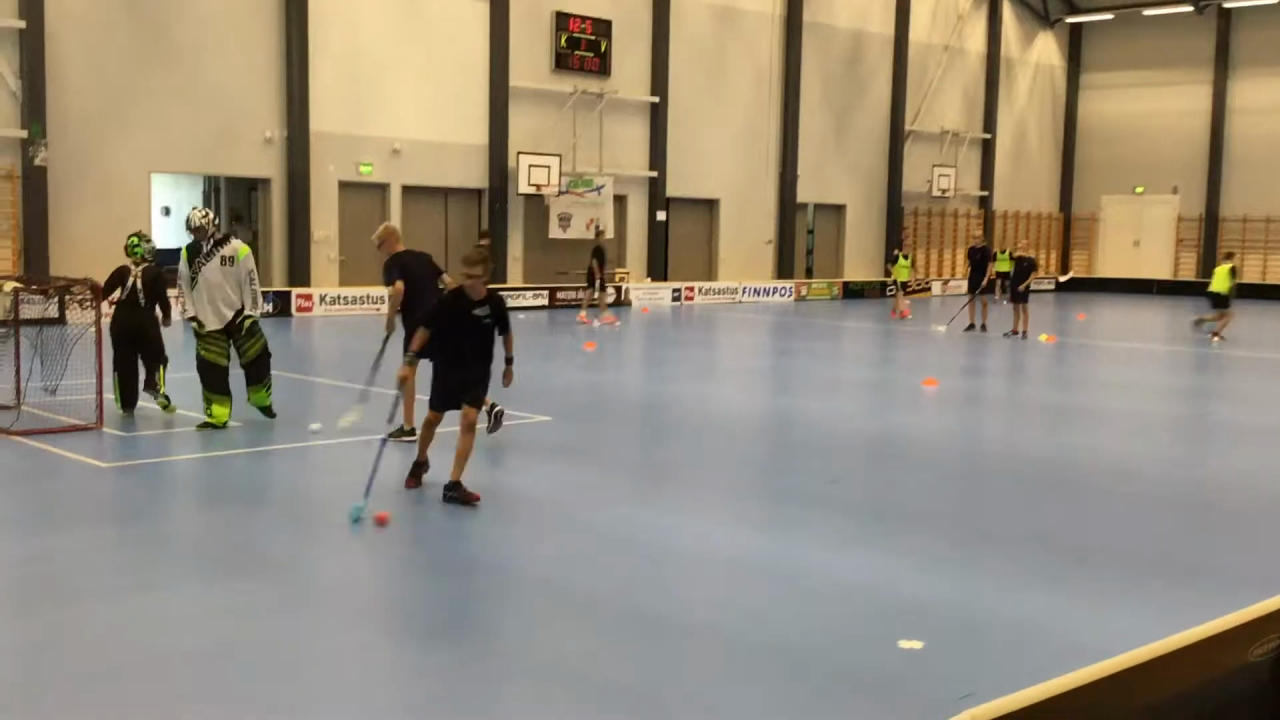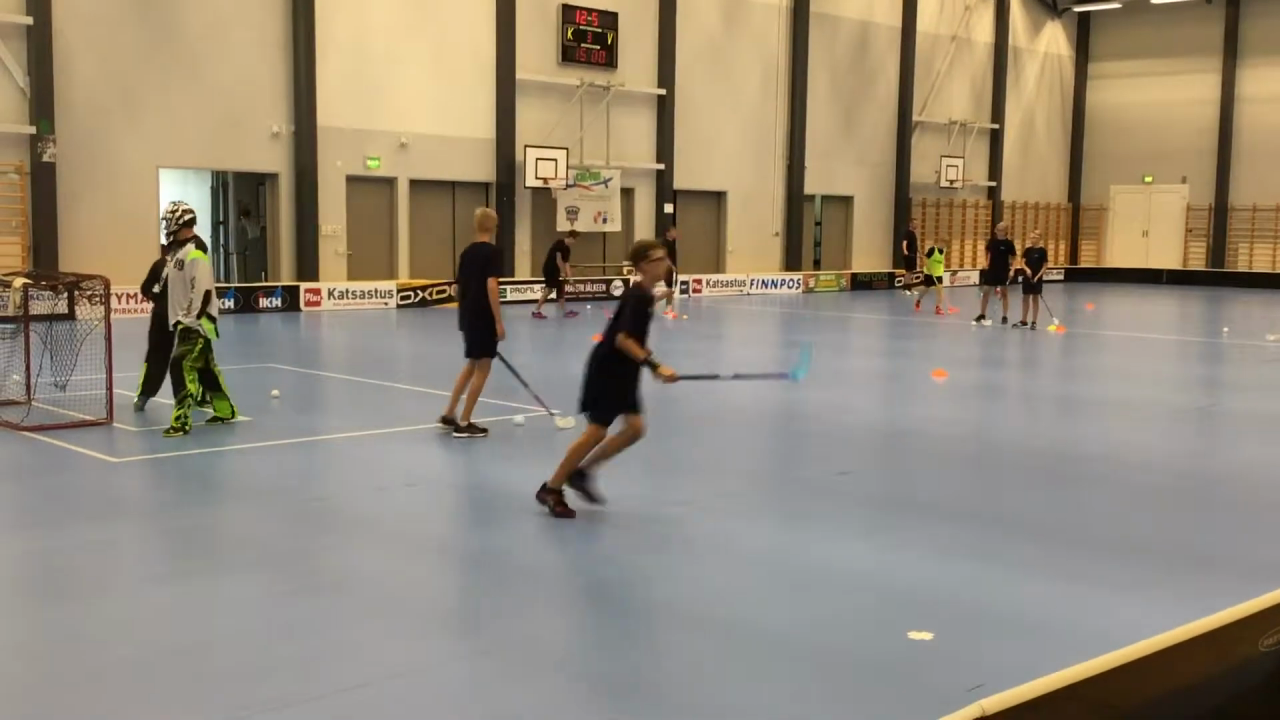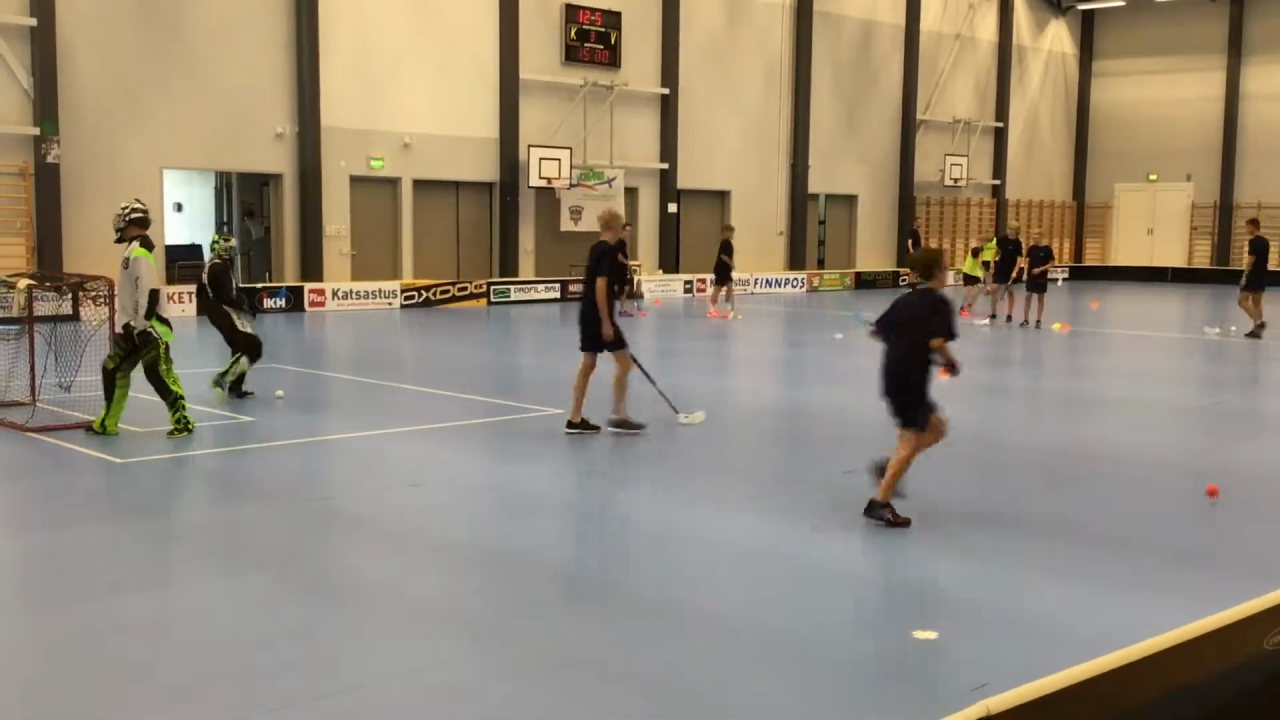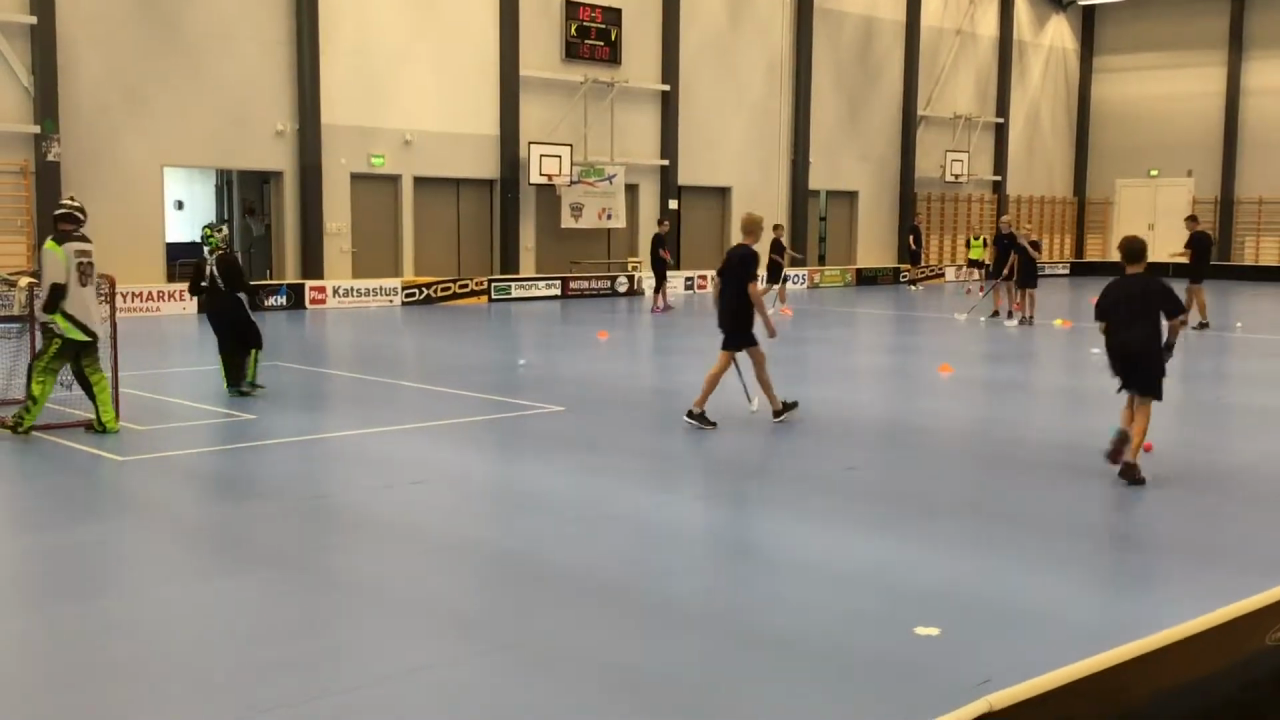
dt=0.7s
person 1, frame 1
left shoulder: (496, 302)
right shoulder: (450, 299)
left elbow: (506, 333)
right elbow: (425, 329)
left wrist: (509, 364)
right wrist: (408, 362)
left hip: (479, 370)
right hip: (448, 366)
left knee: (469, 420)
right knee: (433, 417)
left ankle: (454, 485)
right ankle: (421, 462)
person 1, frame 2
left shoulder: (645, 295)
right shoulder: (636, 298)
right elbow: (622, 339)
left wrist: (654, 364)
right wrist: (655, 365)
left hip: (624, 370)
right hip: (607, 369)
left knee: (636, 428)
right knee: (596, 432)
left ankle: (582, 472)
right ankle: (551, 489)
person 1, frame 3
left shoulder: (904, 300)
right shoulder: (939, 303)
left elbow: (877, 332)
right elbow: (937, 343)
right wrist: (952, 363)
left hip: (894, 372)
right hip: (910, 376)
left knee: (937, 426)
right knee: (909, 441)
left ankle: (888, 466)
right ankle: (879, 503)
person 1, frame 4
left shoulder: (1112, 288)
right shoulder: (1158, 286)
left elbow: (1101, 326)
right elbow: (1177, 320)
right wrist: (1168, 346)
left hip: (1119, 351)
right hip: (1147, 351)
left knee: (1134, 399)
right knee: (1143, 410)
left ankle: (1123, 435)
right ankle: (1130, 463)
person 2, frame 1
left shoulder: (238, 248)
right shoulder: (188, 253)
left elbow: (251, 282)
right elbow: (184, 286)
left wrist: (250, 313)
right wrist: (191, 315)
left hip: (239, 316)
right hip: (208, 321)
left knee: (256, 359)
right knee: (211, 368)
left ankle: (262, 400)
right ankle: (217, 416)
person 2, frame 2
left shoulder: (195, 252)
right shoulder: (178, 248)
left elbow: (203, 291)
left wrist: (189, 320)
right wrist: (178, 319)
left hip: (195, 322)
right hip: (183, 320)
left knee: (182, 367)
right knee: (203, 366)
left ankle: (181, 421)
right ankle: (225, 410)
person 2, frame 3
left shoulder: (140, 249)
right shoulder: (135, 248)
left elbow: (150, 290)
left wrist: (144, 325)
left hip: (146, 325)
right hip: (131, 324)
left knee: (159, 372)
right knee: (113, 369)
left ankle: (183, 421)
right ankle: (107, 423)
person 2, frame 4
left shoulder: (55, 244)
right shoulder: (87, 244)
left elbow: (55, 286)
left wrist: (45, 317)
left hip: (67, 320)
right hip: (89, 319)
left knee: (43, 368)
right knee: (90, 369)
left ankle: (24, 421)
right ankle: (106, 420)
person 3, frame 1
left shoulder: (392, 263)
right shoulder: (423, 257)
left elbow: (398, 289)
right elbow: (449, 282)
left wrist: (390, 318)
left hip: (418, 323)
left ankle: (408, 428)
right ankle: (490, 407)
person 3, frame 2
left shoulder: (466, 253)
right shoulder: (493, 252)
left elbow: (459, 288)
right elbow: (491, 286)
right wrist: (499, 322)
left hip: (468, 318)
right hip: (484, 319)
left knee: (472, 366)
right knee: (482, 369)
left ankle: (449, 414)
right ankle: (464, 423)
person 3, frame 3
left shoulder: (597, 248)
right shoulder: (608, 250)
right elbow: (600, 286)
right wrist: (607, 322)
left hip: (587, 315)
right hip: (598, 317)
left knee: (587, 365)
right knee: (623, 361)
left ankle: (576, 420)
right ankle: (618, 417)
person 3, frame 4
left shoulder: (732, 253)
right shoulder: (750, 255)
left elbow: (718, 284)
right elbow: (752, 290)
left wrist: (720, 312)
right wrist: (767, 321)
left hip: (729, 315)
right hip: (739, 318)
left knee: (759, 359)
right knee: (722, 364)
left ankle: (777, 407)
right ankle: (696, 411)
person 4, frame 1
left shoulder: (122, 271)
right shoulder: (155, 273)
left elbow: (103, 293)
right elbow: (162, 300)
right wrist: (167, 317)
left hip: (122, 321)
right hip: (146, 322)
left knee: (124, 364)
right knee: (156, 361)
left ankle: (127, 405)
right ankle: (158, 392)
person 4, frame 2
left shoulder: (160, 264)
left elbow: (145, 290)
left hip: (161, 313)
left knee: (156, 356)
left ankle: (142, 396)
right ankle: (200, 398)
person 4, frame 3
left shoulder: (213, 267)
right shoulder: (220, 268)
left elbow: (216, 293)
right elbow: (225, 297)
left wrist: (239, 300)
right wrist: (243, 305)
left hip: (219, 314)
right hip: (225, 314)
left knee: (241, 347)
right knee: (252, 346)
left ankle: (236, 389)
right ankle: (222, 379)
person 4, frame 4
left shoulder: (203, 261)
right shoulder: (228, 258)
left elbow: (193, 290)
right elbow: (241, 284)
right wrist: (252, 292)
left hip: (213, 308)
right hip: (231, 306)
left knee: (228, 346)
right knee: (252, 341)
left ankle: (234, 385)
right ankle: (248, 381)
